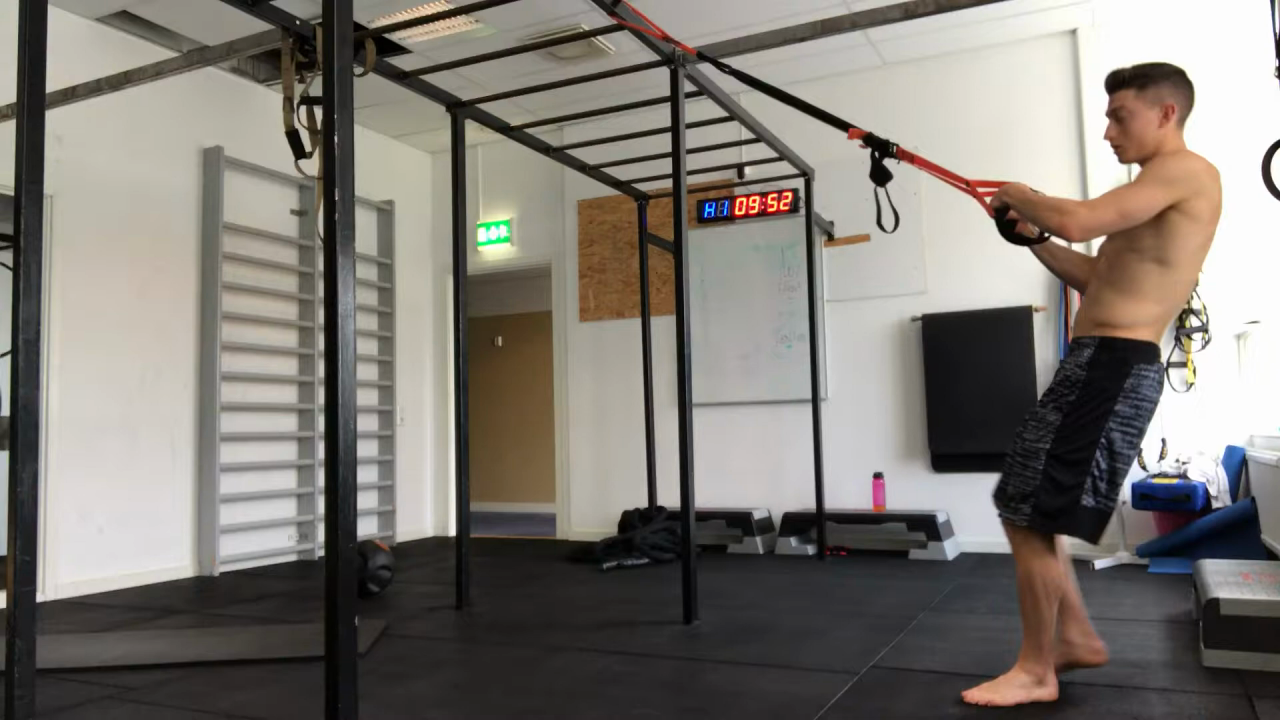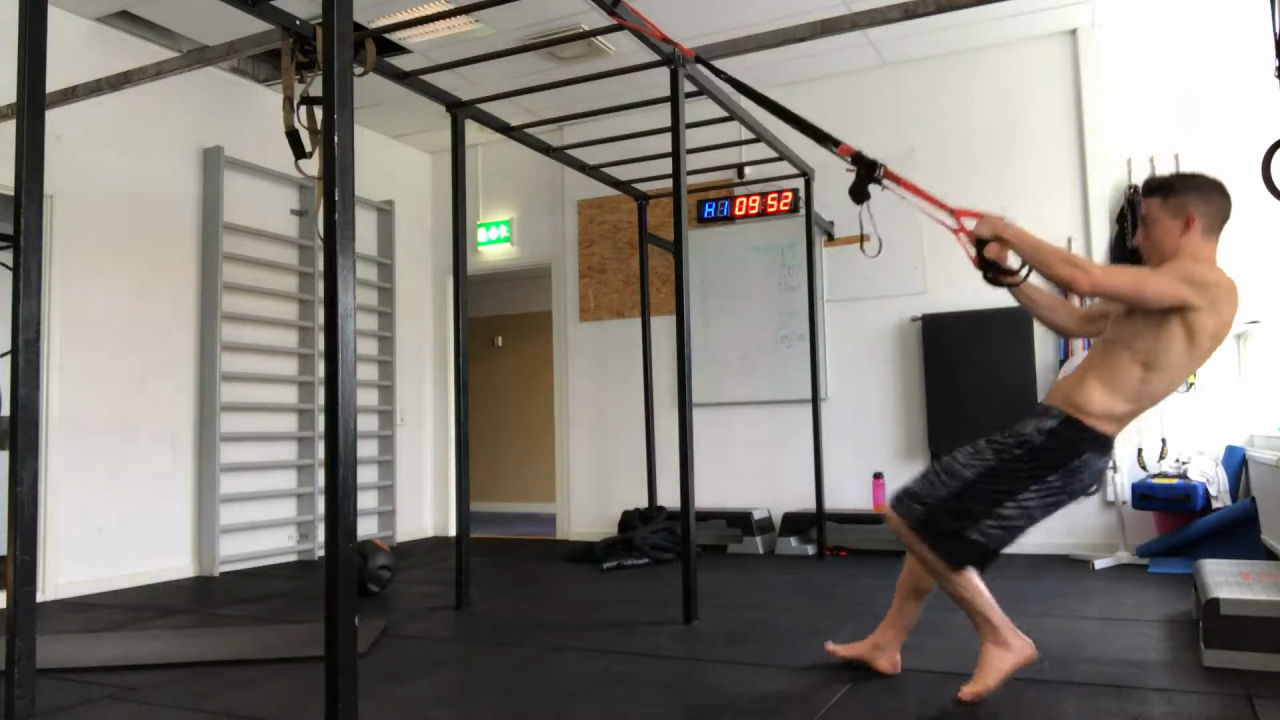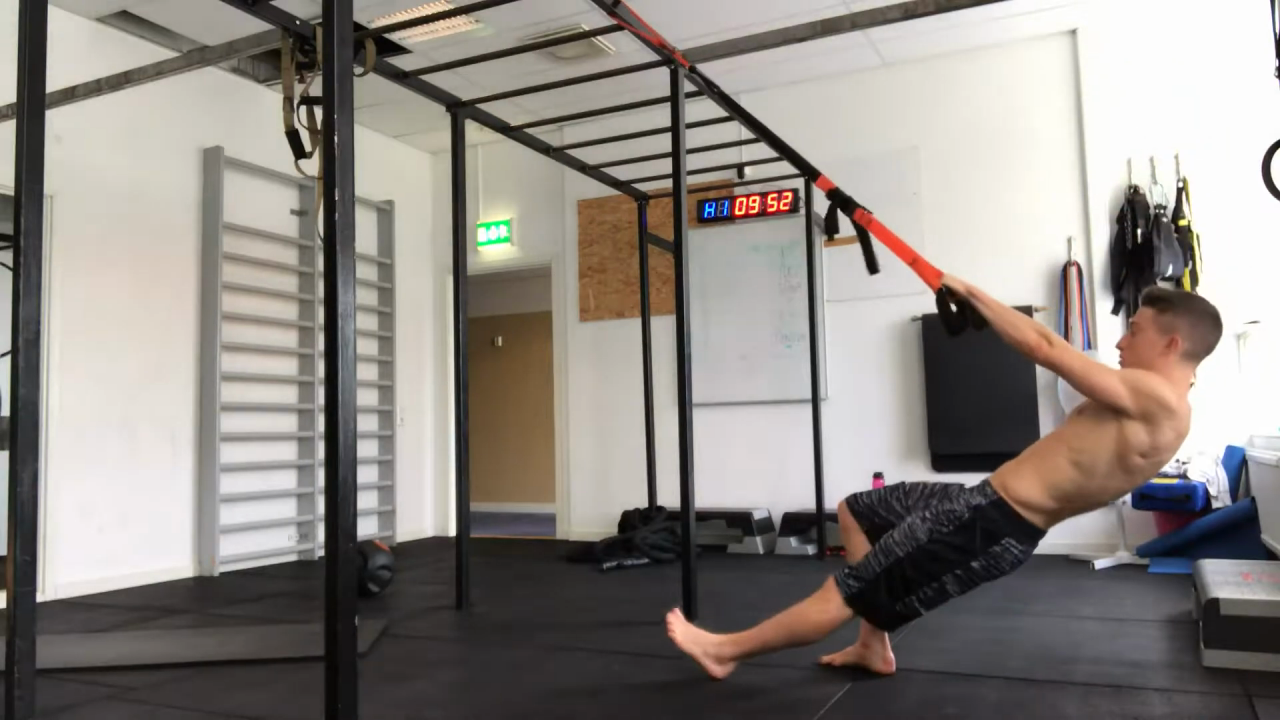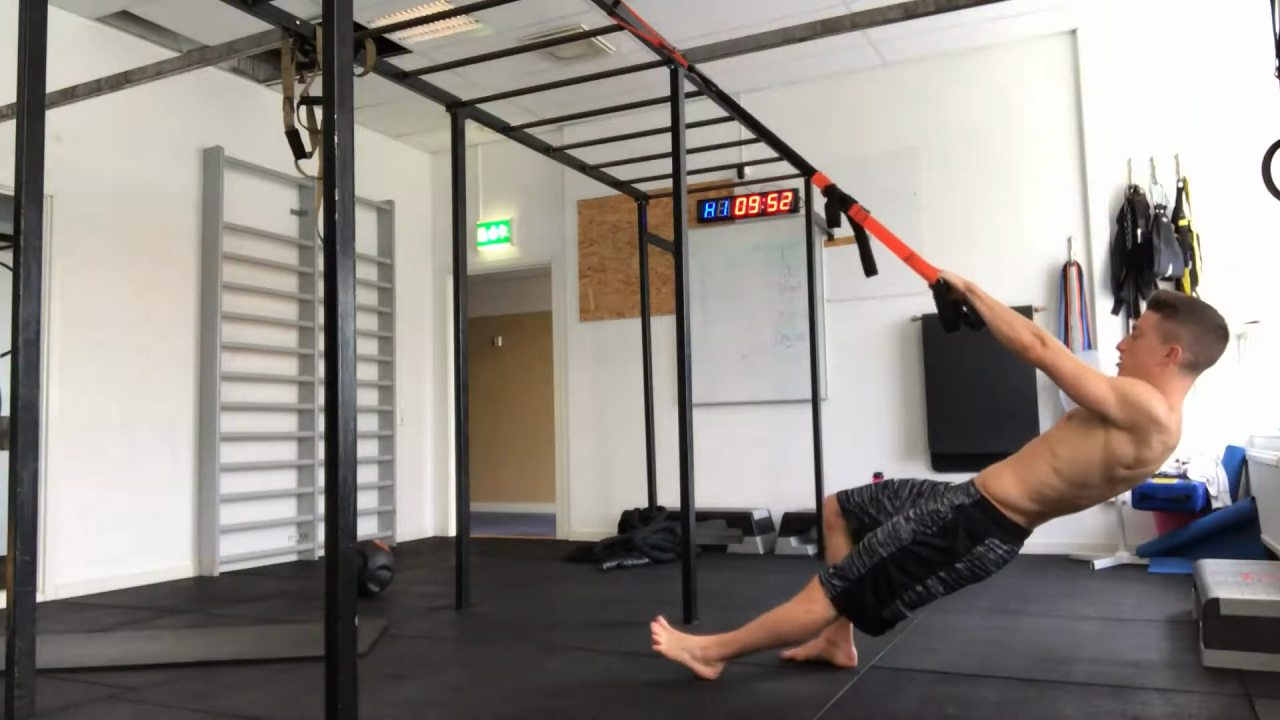
dt=0.7s
person 1, frame 1
left shoulder: (1187, 171)
right shoulder: (1161, 188)
left elbow: (1074, 222)
right elbow: (1095, 276)
left wrist: (1018, 196)
right wrist: (1031, 234)
left hip: (1113, 365)
right hip: (1103, 363)
left knee: (1028, 517)
right knee: (1026, 511)
left ankle: (1035, 671)
right ankle: (1075, 637)
person 1, frame 2
left shoulder: (1207, 285)
right shoulder: (1171, 290)
left elbow: (1080, 278)
right elbow: (1075, 320)
left wrist: (1007, 232)
right wrist: (1008, 273)
left hip: (1063, 441)
right hip: (1058, 433)
left knee: (911, 514)
right knee: (933, 523)
left ankle: (1002, 639)
right ankle: (885, 644)
person 1, frame 3
left shoulder: (1158, 400)
right shoulder: (1145, 404)
left elbow: (1046, 349)
right elbow: (1054, 356)
left wrist: (972, 292)
right wrist: (978, 309)
left hip: (991, 526)
right hip: (990, 507)
left knee: (840, 593)
right knee: (854, 511)
left ankle: (726, 651)
right ankle: (874, 646)
person 1, frame 4
left shoulder: (1146, 410)
right shoulder: (1145, 414)
left elbow: (1038, 349)
left wrist: (968, 289)
left hip: (974, 527)
right hip: (975, 505)
left knee: (825, 594)
right knee: (838, 509)
left ankle: (713, 651)
right ankle: (838, 641)
